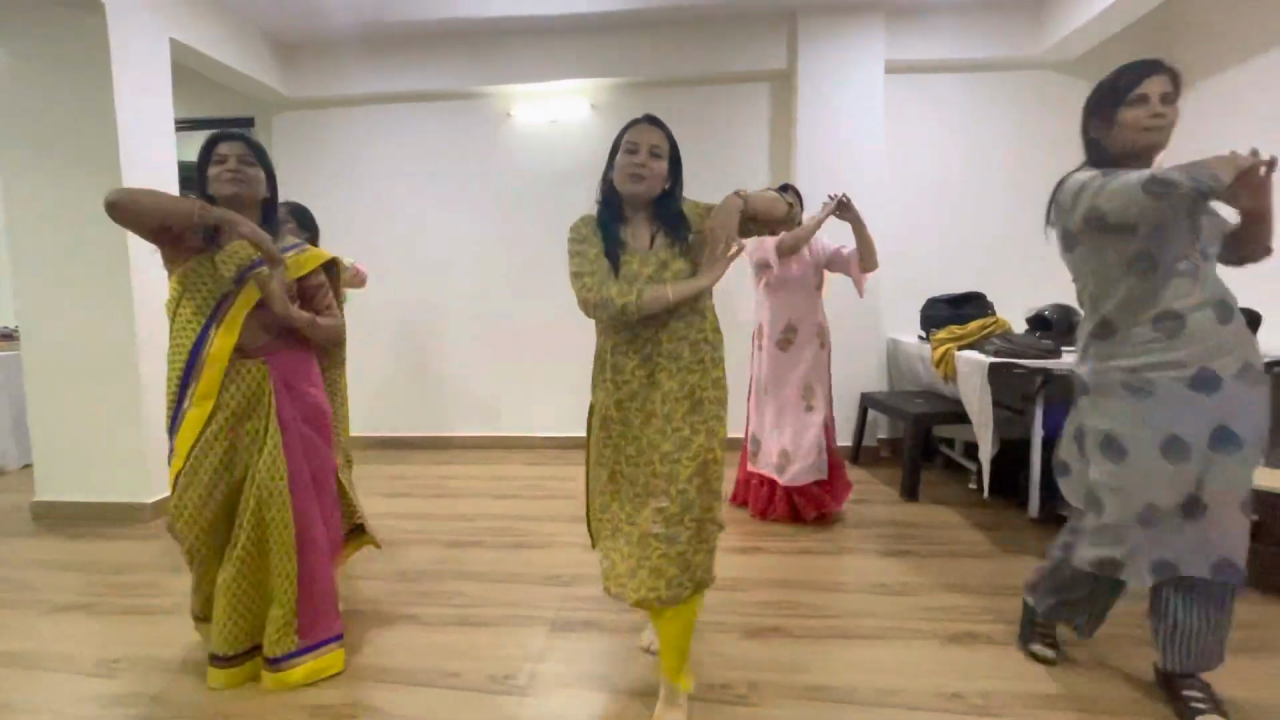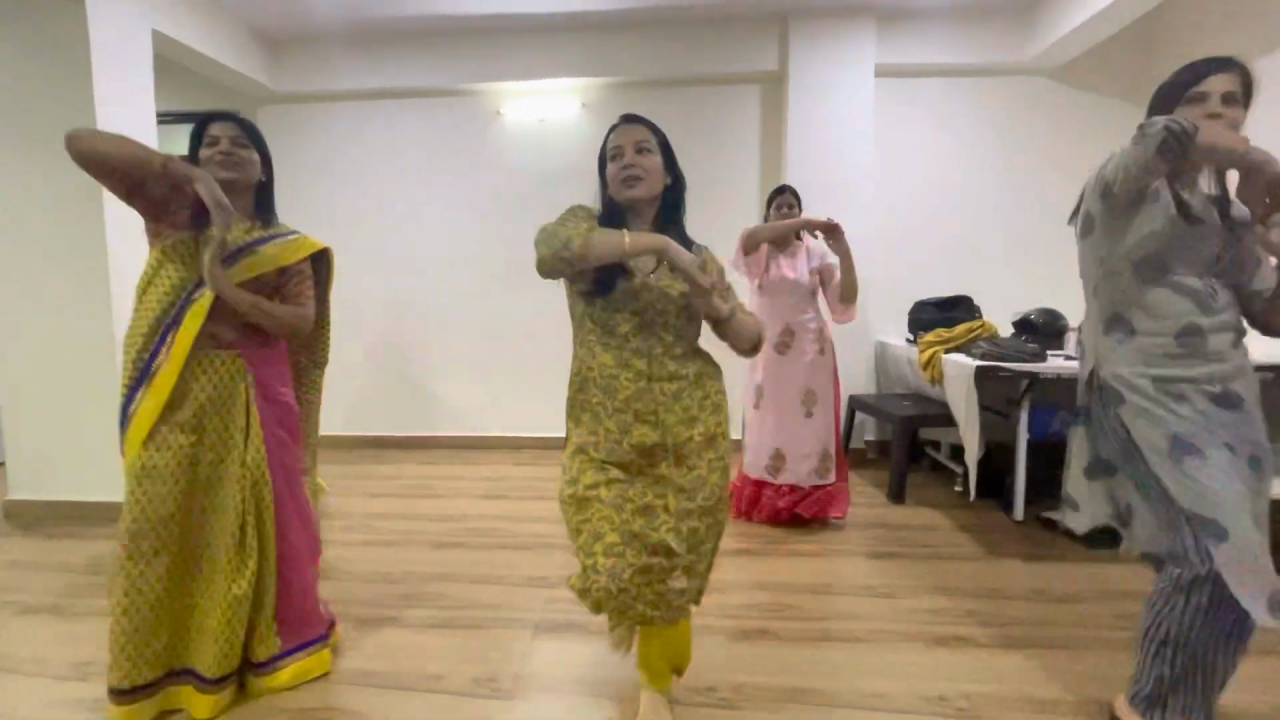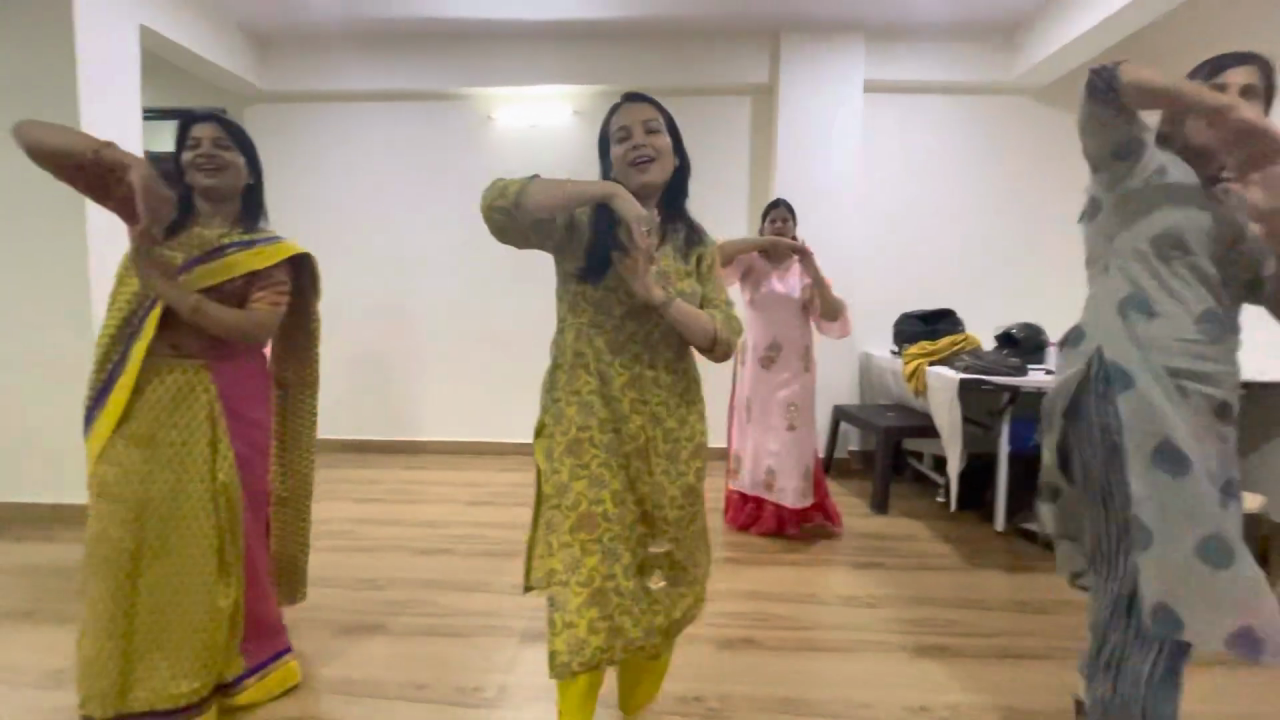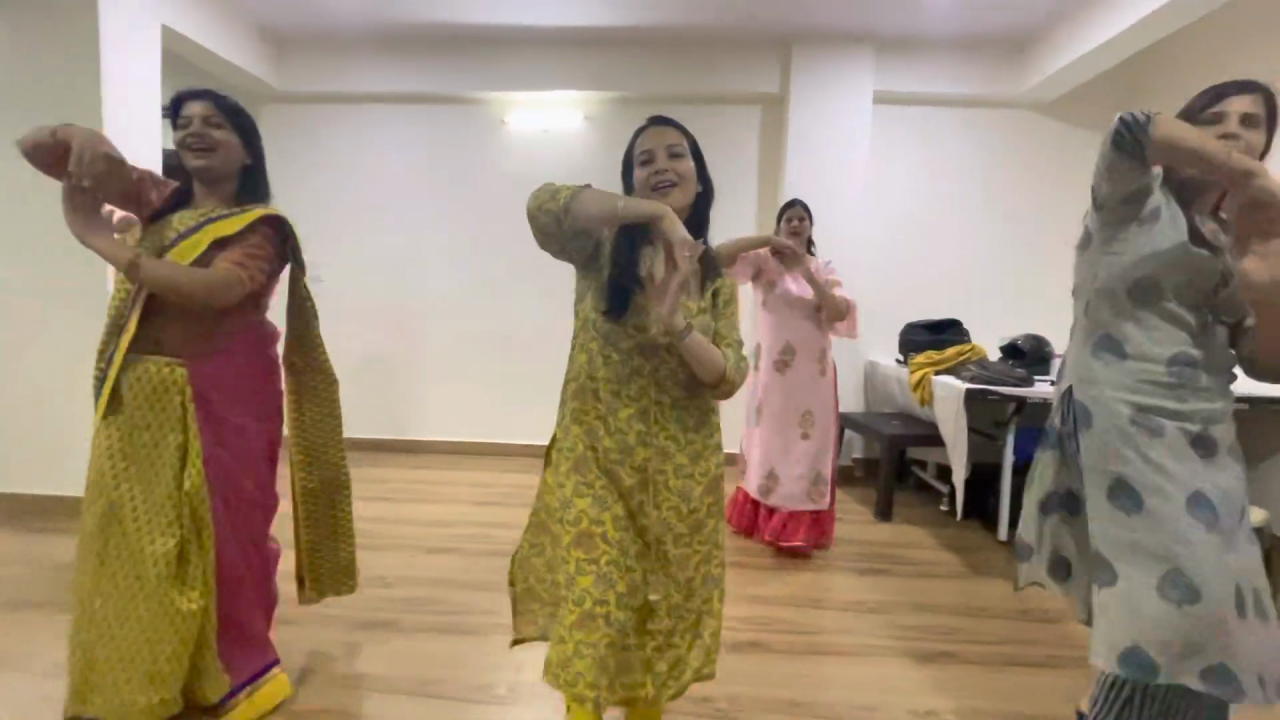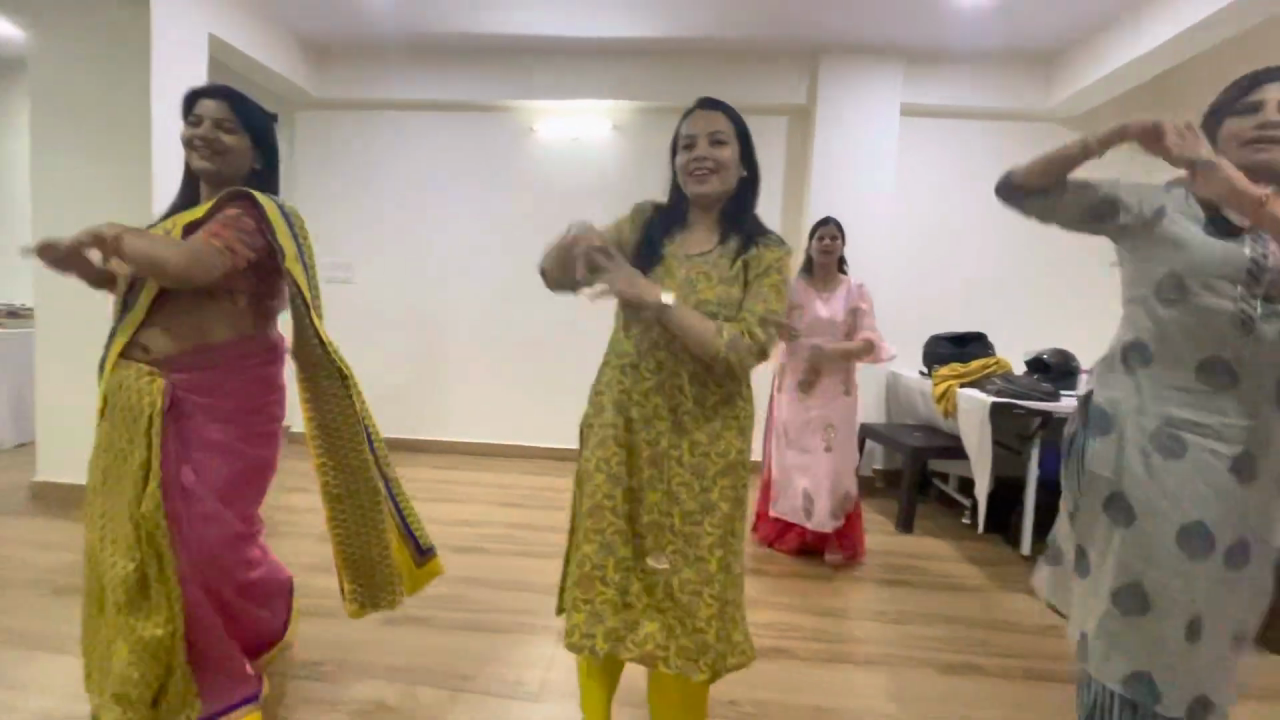
dt=0.3s
person 1, frame 1
left shoulder: (1185, 198)
right shoulder: (1086, 192)
right elbow: (1182, 183)
left hip: (1223, 382)
right hip: (1130, 387)
left knee: (1211, 528)
right knee: (1113, 523)
left ankle: (1181, 666)
right ankle: (1041, 600)
person 1, frame 2
right shoulder: (1121, 183)
right elbow: (1170, 139)
left hip: (1225, 399)
right hip: (1141, 396)
left knee: (1220, 553)
right knee: (1214, 552)
person 1, frame 3
right shoulder: (1136, 165)
right elbow: (1106, 81)
left hip: (1203, 398)
right hip: (1132, 384)
left knee: (1151, 569)
right knee: (1174, 566)
person 1, frame 4
right shoulder: (1132, 202)
right elbow: (1133, 130)
left hip: (1200, 437)
right hip: (1121, 421)
left knee: (1206, 603)
right knee: (1178, 601)
person 1, frame 5
right shoulder: (1154, 207)
right elbow: (1018, 188)
right wrist: (1110, 136)
right hip: (1147, 434)
left knee: (1200, 623)
right knee: (1134, 621)
person 2, frame 1
left shoulder: (691, 219)
right shoulder: (588, 231)
left elbow: (781, 212)
right elbow: (600, 299)
left wrist: (736, 203)
right wrist: (698, 283)
left hip: (690, 401)
right hip: (622, 403)
left knee: (674, 532)
right knee: (633, 528)
right ankle: (666, 618)
person 2, frame 2
left shoulder: (692, 253)
right shoulder: (584, 228)
left elbow: (751, 341)
right elbow: (550, 252)
left wrist: (715, 304)
right wrist: (657, 244)
left hip: (690, 428)
right hip: (604, 429)
left knee: (670, 561)
right knee: (609, 565)
right ankle: (626, 610)
person 2, frame 3
left shoulder: (696, 245)
right shoulder: (579, 222)
left elbow: (723, 341)
right elbow: (498, 204)
left wrist: (654, 292)
right wrist: (609, 193)
left hip: (669, 431)
right hip: (586, 430)
left knee: (661, 581)
right knee: (586, 581)
person 2, frame 4
left shoulder: (715, 277)
right shoulder: (602, 244)
left elbow: (729, 379)
right elbow: (544, 207)
left wrist: (674, 323)
right wrist: (656, 213)
left hip: (683, 465)
right hip: (594, 456)
left knee: (666, 613)
right knee: (591, 608)
person 2, frame 5
left shoulder: (764, 253)
right shoulder: (646, 225)
left elbow: (740, 348)
right elbow: (555, 275)
left wrist: (657, 298)
right wrist: (577, 240)
left hip: (701, 442)
right hip: (619, 429)
left knee: (686, 587)
right knee: (602, 573)
person 3, frame 1
left shoulder: (297, 254)
right shoulder: (184, 235)
left elbow: (333, 331)
right elbow: (117, 201)
left wrist: (288, 312)
right wrist: (229, 217)
left hip: (286, 391)
right hip: (215, 397)
left knee: (291, 512)
right knee: (205, 516)
left ankle: (300, 637)
right ankle: (234, 628)
person 3, frame 2
left shoulder: (286, 244)
right shoulder: (170, 212)
left elbow: (304, 323)
right elbow: (81, 144)
left wrist: (229, 291)
right wrist: (190, 175)
left hip: (254, 391)
right hip: (176, 394)
left knee: (264, 516)
right knee: (160, 523)
left ankle: (285, 640)
right ankle: (158, 667)
person 3, frame 3
left shoulder: (269, 252)
right shoulder: (155, 213)
left elbow: (258, 328)
right elbow: (30, 136)
left wrist: (164, 288)
right wrist: (128, 164)
left hip: (226, 405)
right hip: (143, 405)
left knee: (228, 532)
right knee: (135, 538)
left ankle: (241, 659)
person 3, frame 4
left shoulder: (261, 226)
right shoulder: (159, 199)
left elbow: (210, 290)
right elbow: (36, 147)
left wrist: (101, 240)
right wrist: (87, 143)
left hip: (222, 396)
right hip: (140, 399)
left knee: (224, 529)
right knee: (132, 536)
left ankle: (232, 668)
person 3, frame 5
left shoulder: (248, 213)
right shoulder: (185, 215)
left elbow: (189, 269)
right elbow: (146, 292)
left wrist: (106, 234)
right wrist: (79, 256)
left hip: (219, 401)
right hip: (143, 404)
left knee: (209, 541)
right knee: (135, 547)
left ankle: (259, 638)
person 4, frame 1
left shoulder: (819, 249)
right shoulder: (759, 246)
left elbow: (866, 265)
right elbow: (785, 245)
left wrist: (854, 218)
right wrist: (824, 216)
left hip: (811, 346)
right hip: (772, 346)
left knee: (809, 421)
right knee: (772, 419)
left ankle: (811, 498)
right ankle: (770, 498)
person 4, frame 2
left shoulder: (816, 253)
right shoulder: (758, 250)
left elbow: (845, 300)
right elbow: (749, 238)
left wrist: (843, 251)
right wrist: (803, 224)
left hip: (810, 351)
right hip: (769, 351)
left knee: (811, 423)
right knee: (767, 425)
left ankle: (809, 502)
right ankle: (761, 500)
person 4, frame 3
left shoulder: (807, 269)
right shoulder: (751, 264)
left elbow: (832, 316)
right elbow: (721, 252)
left wrist: (813, 272)
right wrist: (771, 242)
left hip: (795, 367)
right hip: (755, 364)
left knee: (793, 441)
right knee: (755, 436)
left ankle: (798, 516)
right ankle: (755, 512)
person 4, frame 4
left shoulder: (823, 269)
right shoulder: (763, 263)
left elbow: (840, 314)
right elbow: (721, 255)
left wrist: (810, 274)
right wrist: (769, 242)
left hip: (812, 371)
right hip: (770, 367)
left knee: (808, 444)
right knee: (766, 441)
left ankle: (800, 528)
right ankle: (759, 519)
person 4, frame 5
left shoulder: (856, 291)
right shoulder: (792, 287)
left elbow: (869, 340)
left wrist: (837, 350)
left hip: (836, 390)
right hip: (793, 387)
left knee: (834, 463)
right knee: (788, 458)
left ankle: (833, 539)
right ankle: (787, 531)
